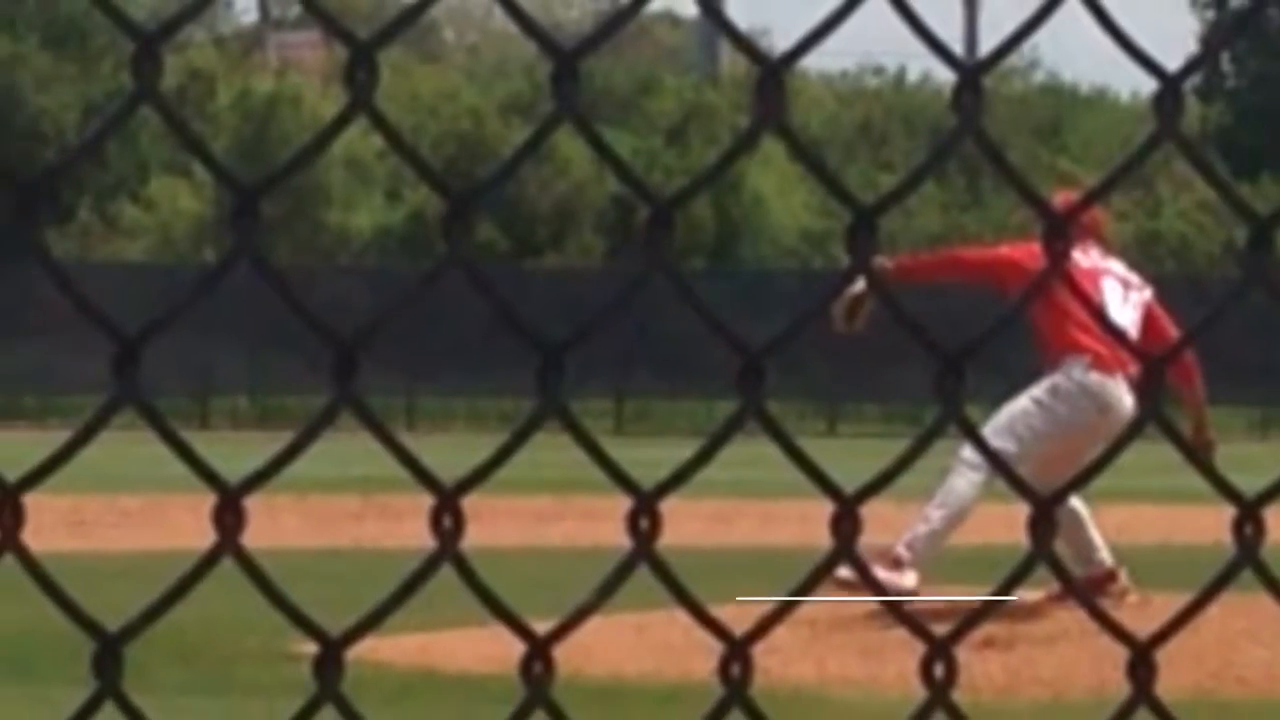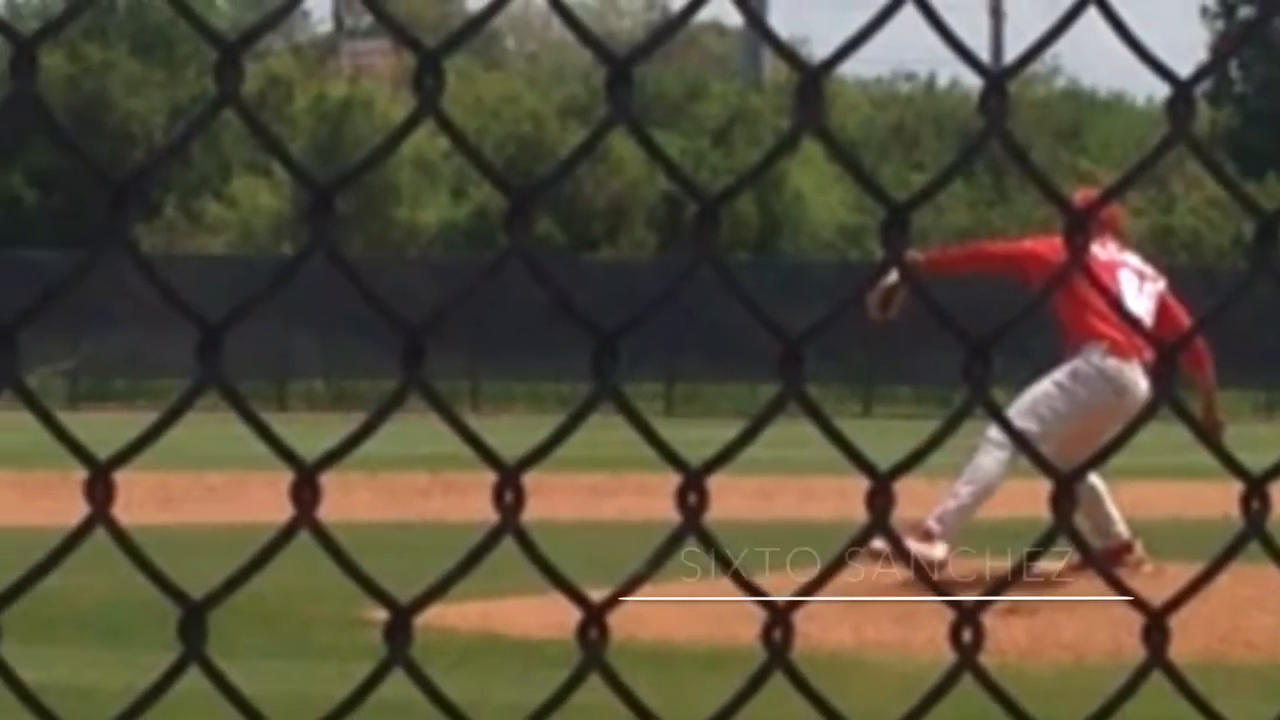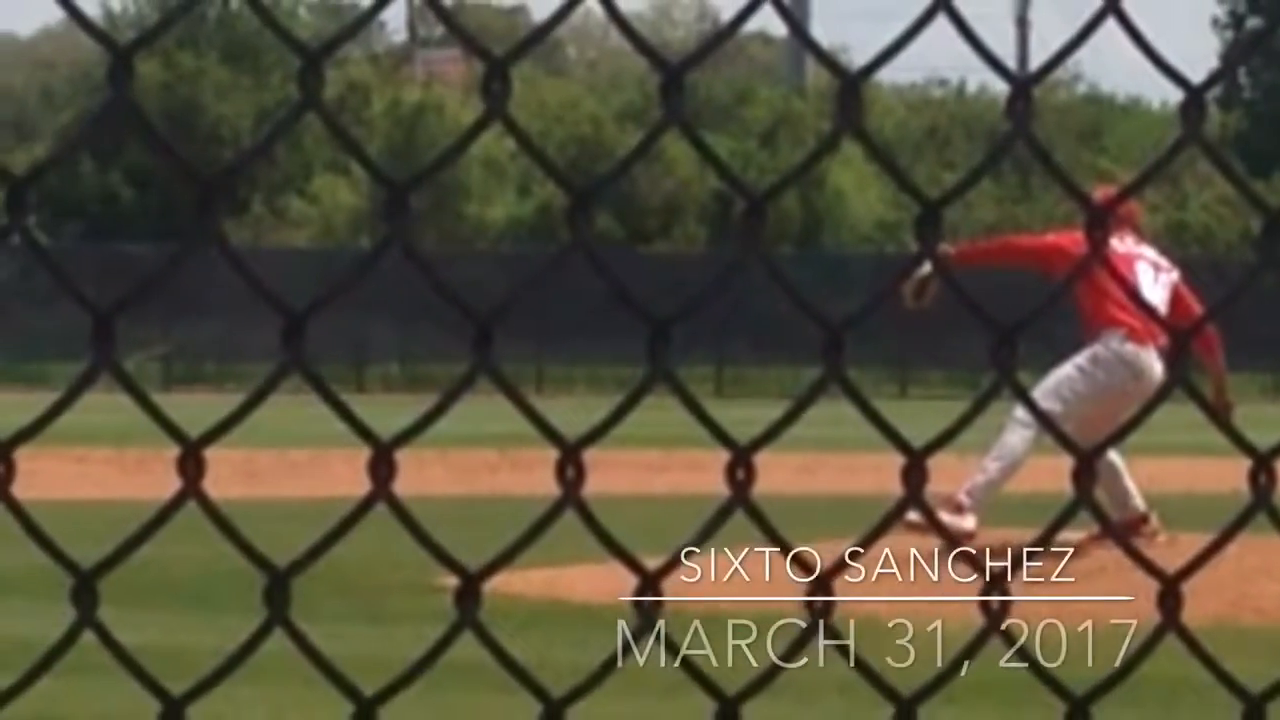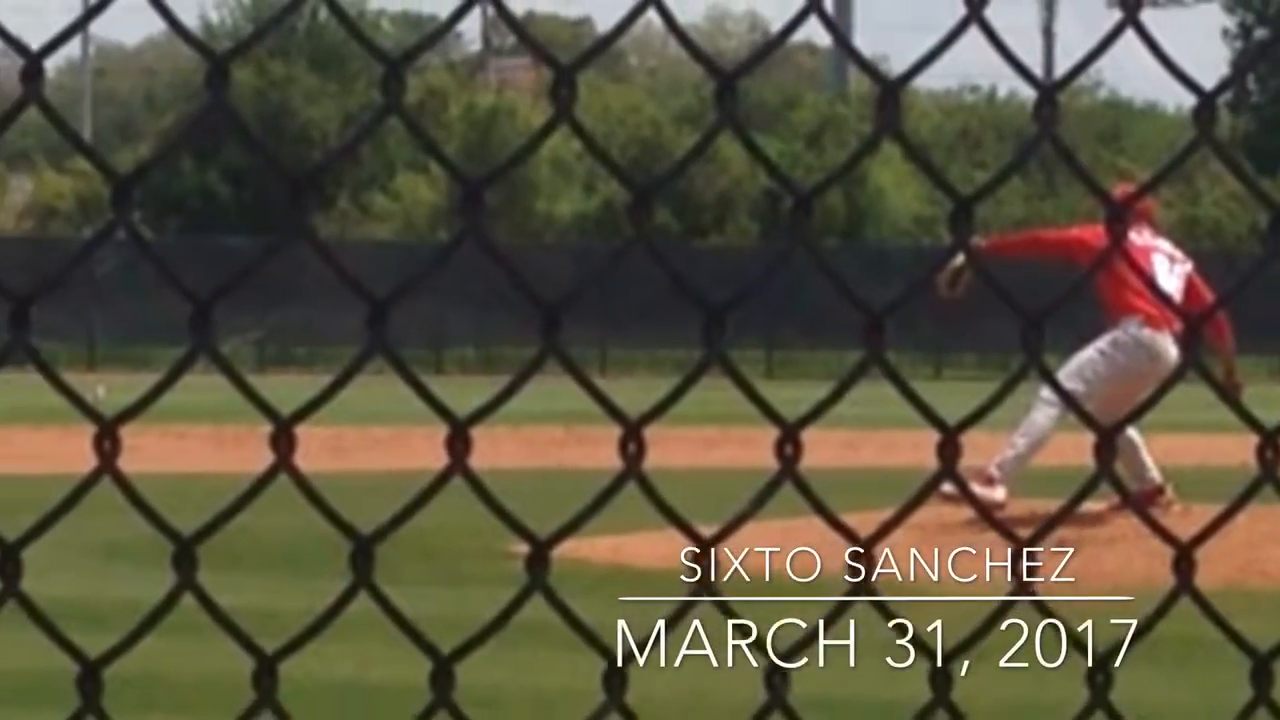
dt=0.7s
person 1, frame 1
left shoulder: (1050, 259)
right shoulder: (1132, 282)
left elbow: (968, 262)
right elbow: (1178, 352)
right wrist: (1199, 422)
left hip: (1080, 381)
right hip: (1120, 401)
left knee: (978, 456)
right knee: (1045, 480)
right ankle: (1100, 572)
person 1, frame 2
left shoulder: (1069, 252)
right shoulder: (1148, 273)
left elbow: (996, 254)
right elbow: (1189, 338)
left wrist: (922, 263)
right wrist: (1209, 403)
left hip: (1100, 366)
right hip: (1136, 384)
left knee: (1004, 436)
right knee: (1065, 457)
left ankle: (932, 537)
right ankle: (1117, 544)
person 1, frame 3
left shoulder: (1090, 245)
right shoulder: (1163, 265)
left elbow: (1021, 248)
right elbow: (1201, 326)
left wrist: (953, 255)
right wrist: (1219, 386)
left hip: (1117, 351)
right hip: (1151, 368)
left knee: (1028, 416)
right knee: (1086, 436)
left ankle: (962, 508)
right ankle: (1134, 516)
person 1, frame 4
left shoulder: (1109, 238)
right shoulder: (1176, 257)
left elbow: (1046, 241)
right elbow: (1212, 312)
left wrist: (984, 248)
right wrist: (1229, 369)
left hip: (1136, 336)
right hip: (1168, 351)
left knee: (1055, 395)
right knee: (1106, 414)
left ankle: (993, 481)
right ankle: (1152, 488)
